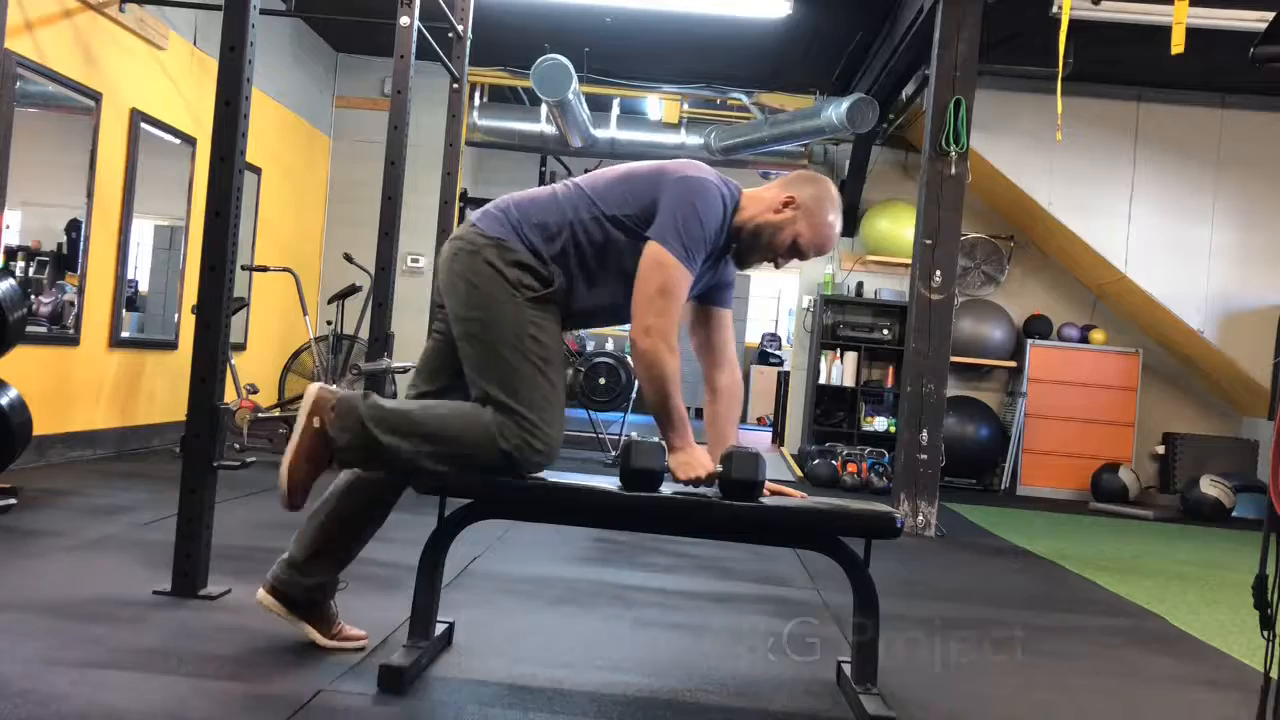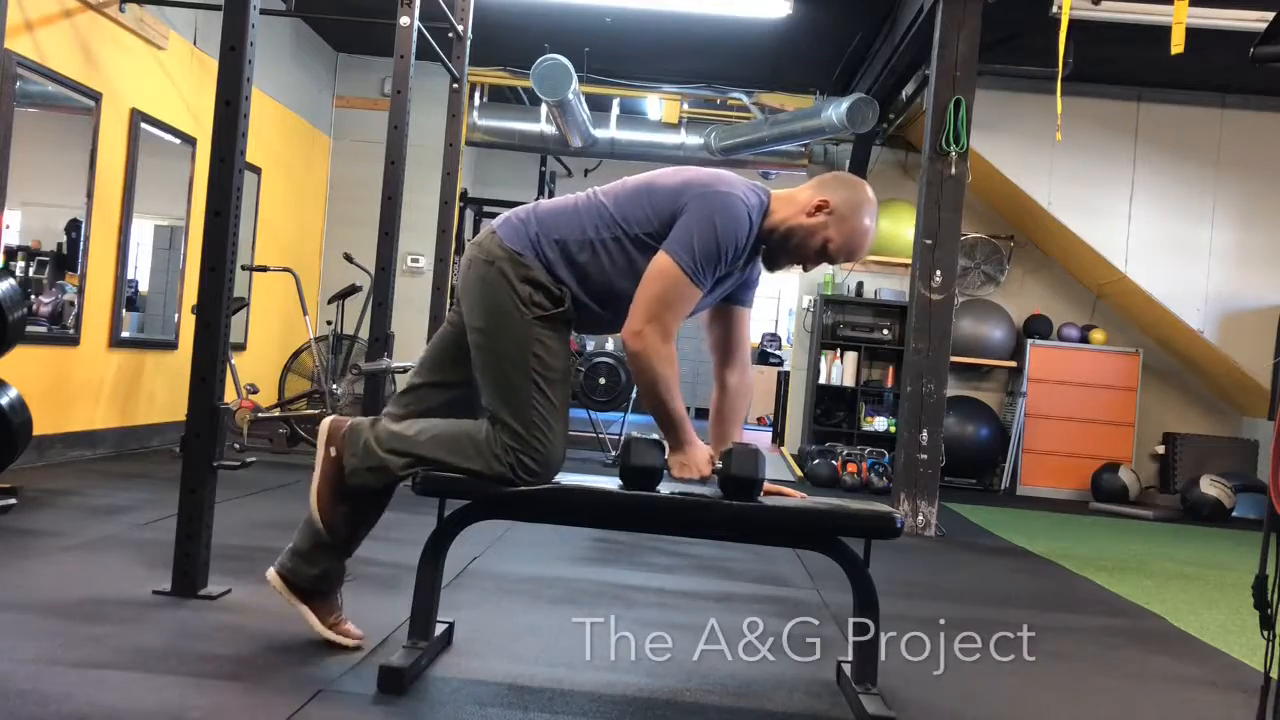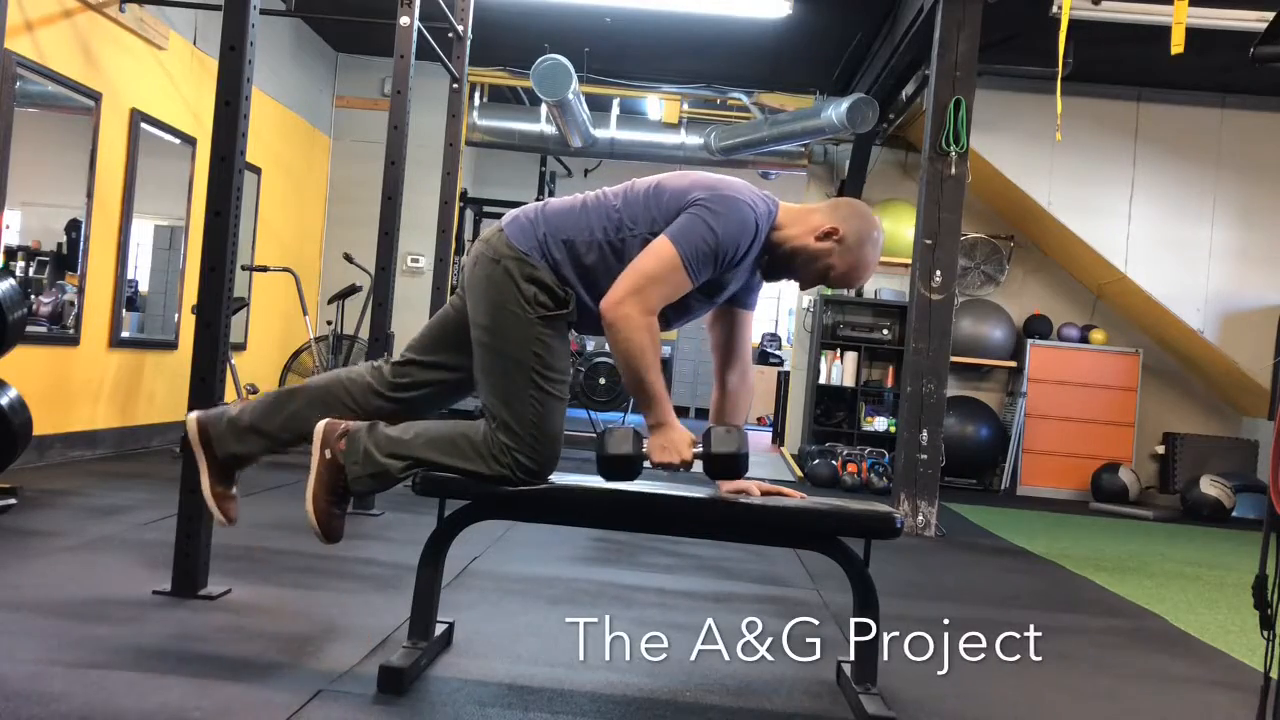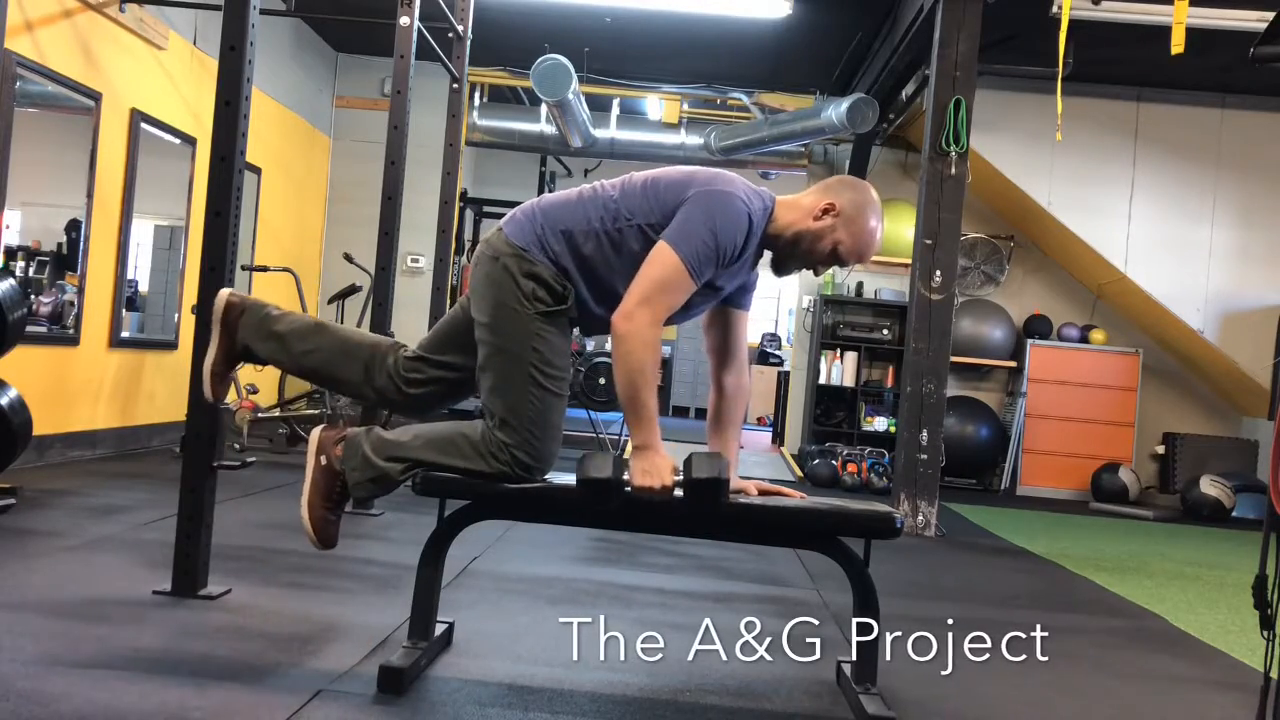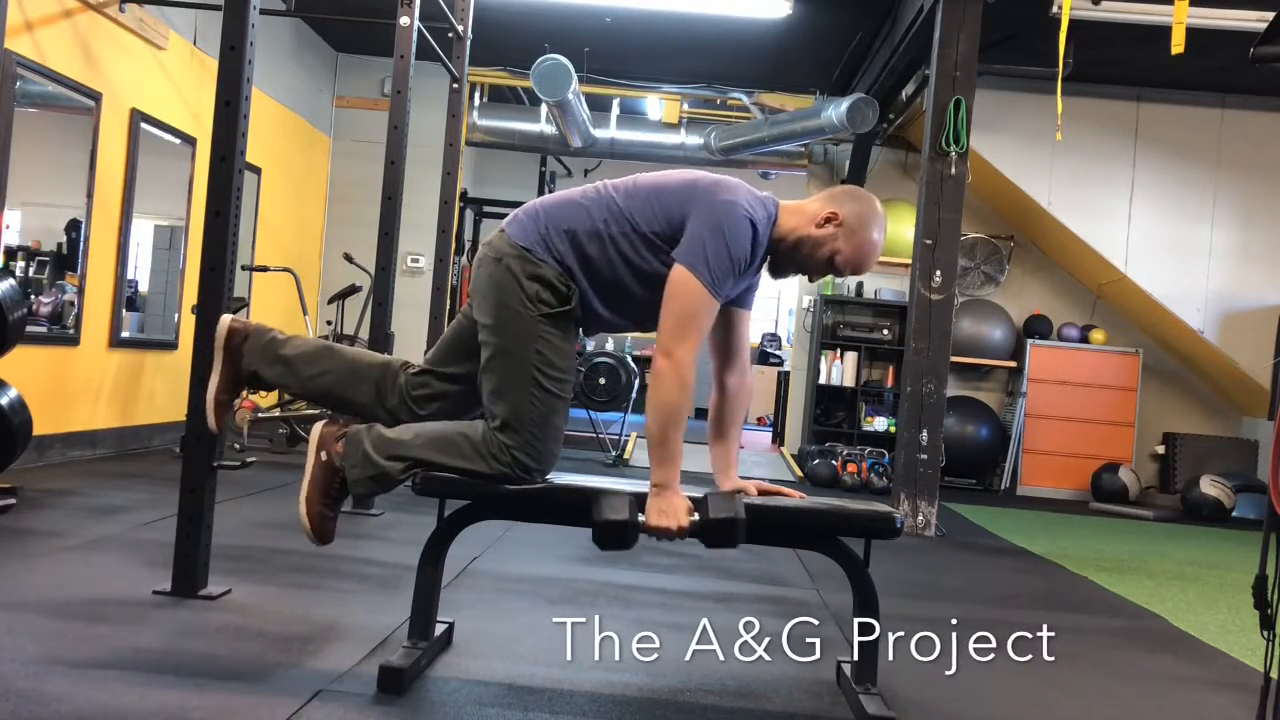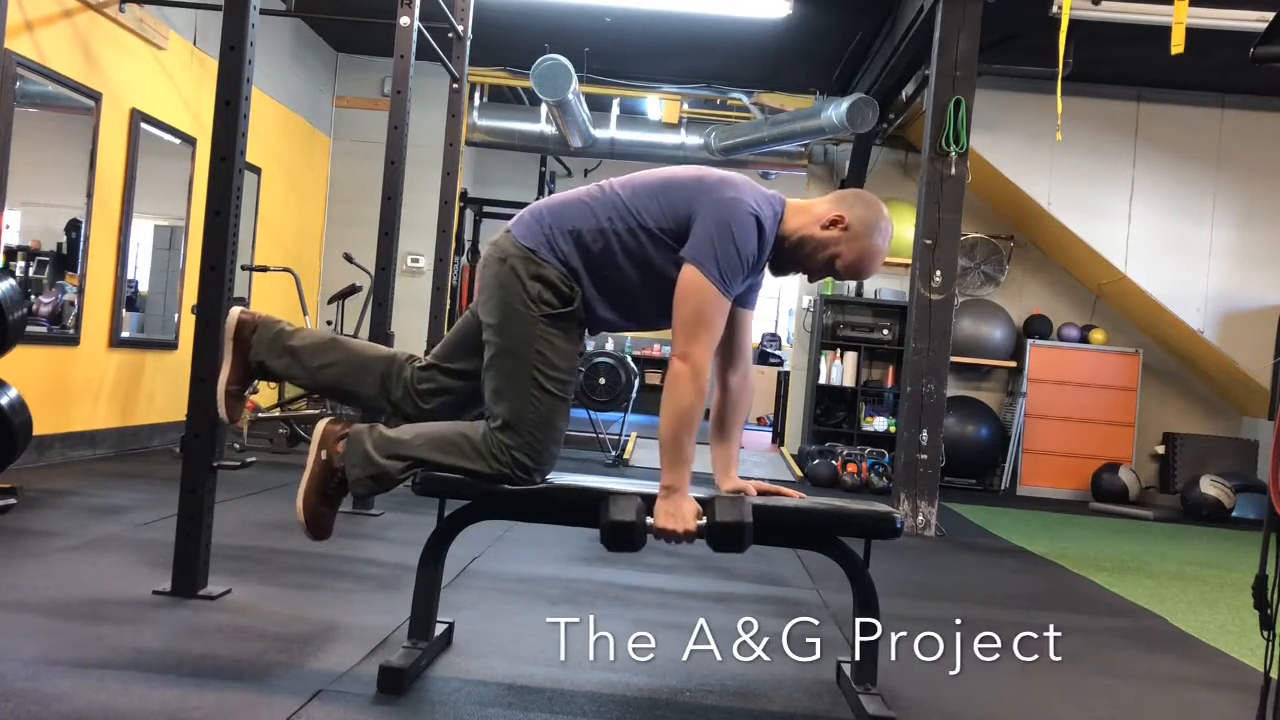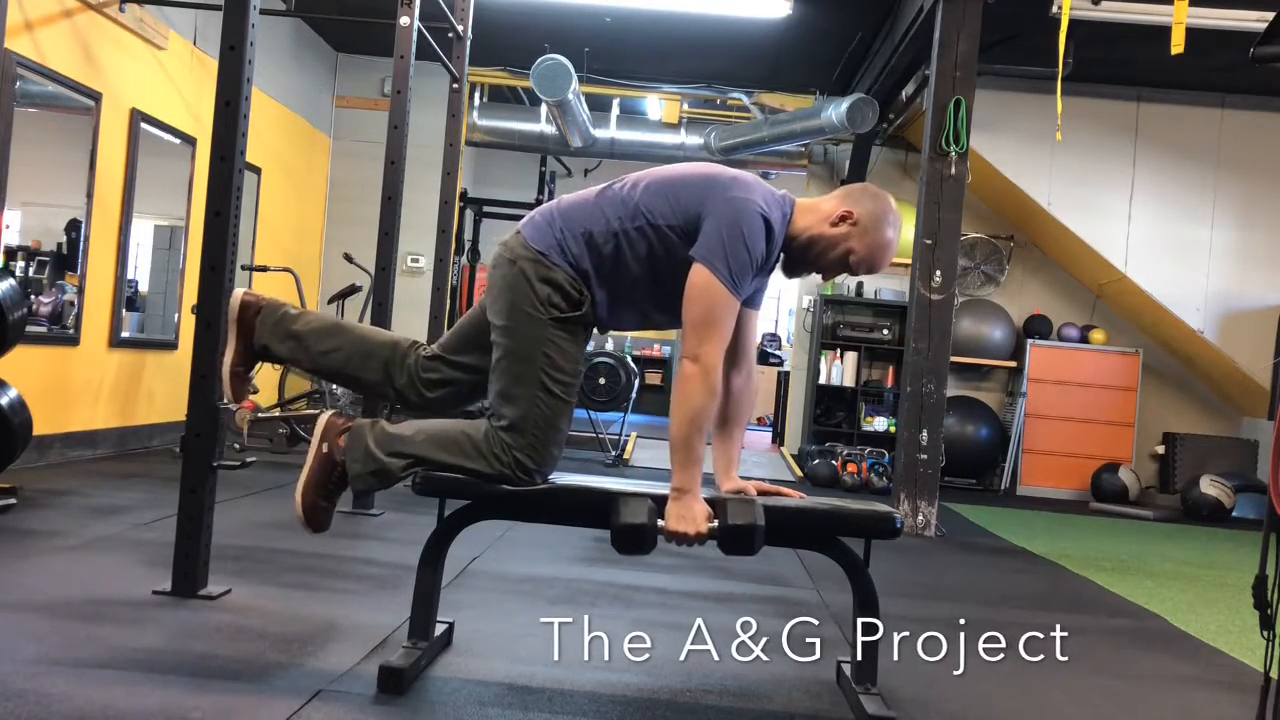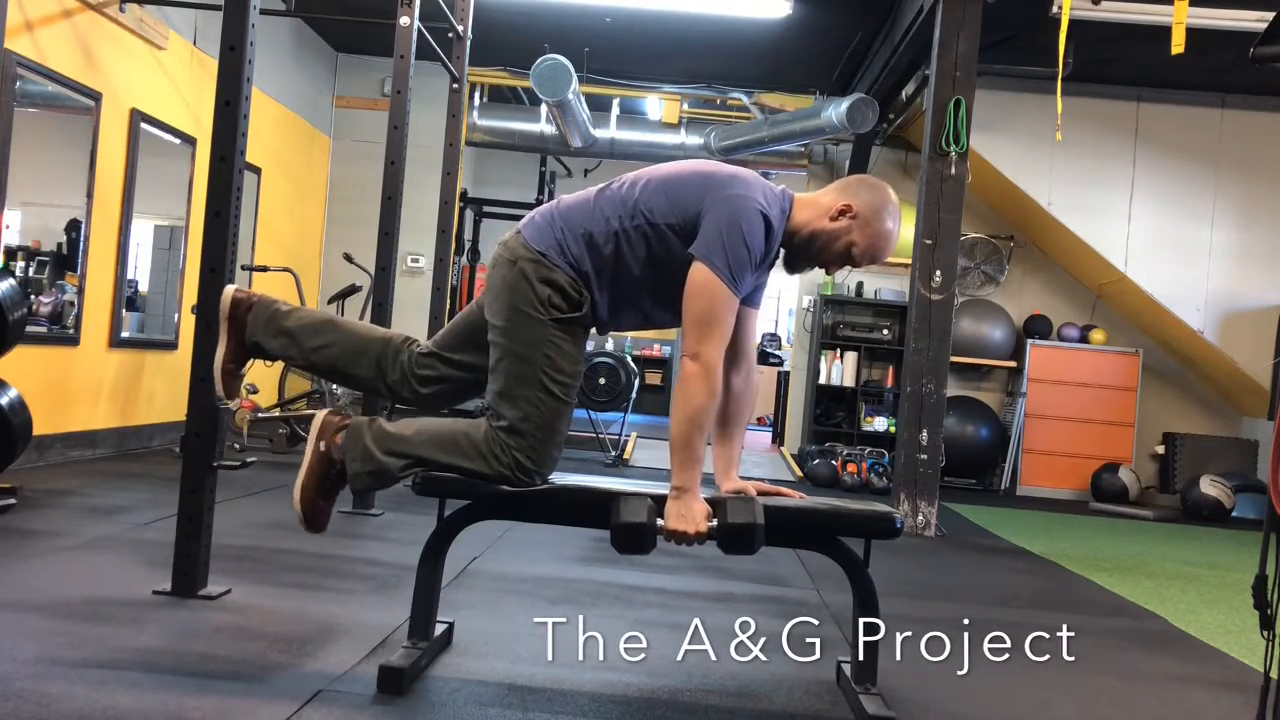
dt=0.5s
person 1, frame 1
left shoulder: (719, 248)
right shoulder: (702, 198)
left elbow: (722, 368)
right elbow: (651, 334)
left wrist: (722, 466)
right wrist: (682, 447)
left hip: (480, 264)
right hip: (499, 259)
left knee: (419, 433)
right knee: (525, 437)
left ankle: (298, 584)
right ankle: (341, 423)
person 1, frame 2
left shoulder: (751, 244)
right shoulder: (728, 213)
left elbow: (732, 366)
right elbow: (643, 333)
right wrist: (683, 443)
left hip: (510, 273)
right hip: (518, 270)
left knee: (418, 419)
right knee: (528, 454)
left ankle: (310, 571)
right ankle: (355, 444)
person 1, frame 3
left shoulder: (752, 251)
right shoulder: (735, 219)
left elbow: (734, 370)
right elbow: (624, 307)
left wrist: (730, 471)
right wrist: (663, 424)
left hip: (514, 271)
right hip: (524, 269)
left knee: (400, 388)
right knee: (525, 454)
left ankle: (226, 435)
right ankle: (353, 453)
person 1, frame 4
left shoulder: (749, 248)
right shoulder: (729, 212)
left elbow: (730, 367)
right elbow: (633, 320)
left wrist: (727, 468)
right wrist: (646, 450)
left hip: (525, 275)
right hip: (529, 267)
left knee: (408, 382)
right knee: (523, 450)
left ankle: (250, 325)
right ankle: (348, 457)
person 1, frame 5
left shoulder: (751, 244)
right shoulder: (733, 221)
left elbow: (733, 369)
right elbow: (674, 355)
left wrist: (728, 473)
right wrist: (665, 488)
left hip: (529, 274)
right hip: (532, 267)
left knee: (416, 398)
right knee: (523, 452)
left ankle: (252, 350)
right ankle: (349, 453)
person 1, frame 6
left shoulder: (757, 243)
right shoulder: (739, 220)
left elbow: (735, 367)
right elbow: (690, 361)
left wrist: (728, 474)
right wrist: (673, 491)
left hip: (536, 276)
right hip: (539, 269)
left knee: (422, 394)
right knee: (524, 452)
left ankle: (261, 341)
right ankle: (351, 453)
person 1, frame 7
left shoulder: (763, 237)
right shoulder: (747, 219)
left elbow: (738, 368)
right elbow: (700, 361)
left wrist: (727, 473)
right wrist: (684, 493)
left hip: (544, 275)
right hip: (548, 271)
left knee: (422, 380)
right knee: (523, 453)
left ankle: (264, 323)
right ankle: (352, 447)
person 1, frame 8
left shoulder: (764, 236)
right shoulder: (746, 216)
left elbow: (738, 366)
right elbow: (700, 361)
left wrist: (728, 474)
right wrist: (684, 494)
left hip: (541, 276)
right hip: (547, 272)
left knee: (418, 378)
right knee: (522, 454)
left ankle: (255, 319)
right ankle: (349, 447)
